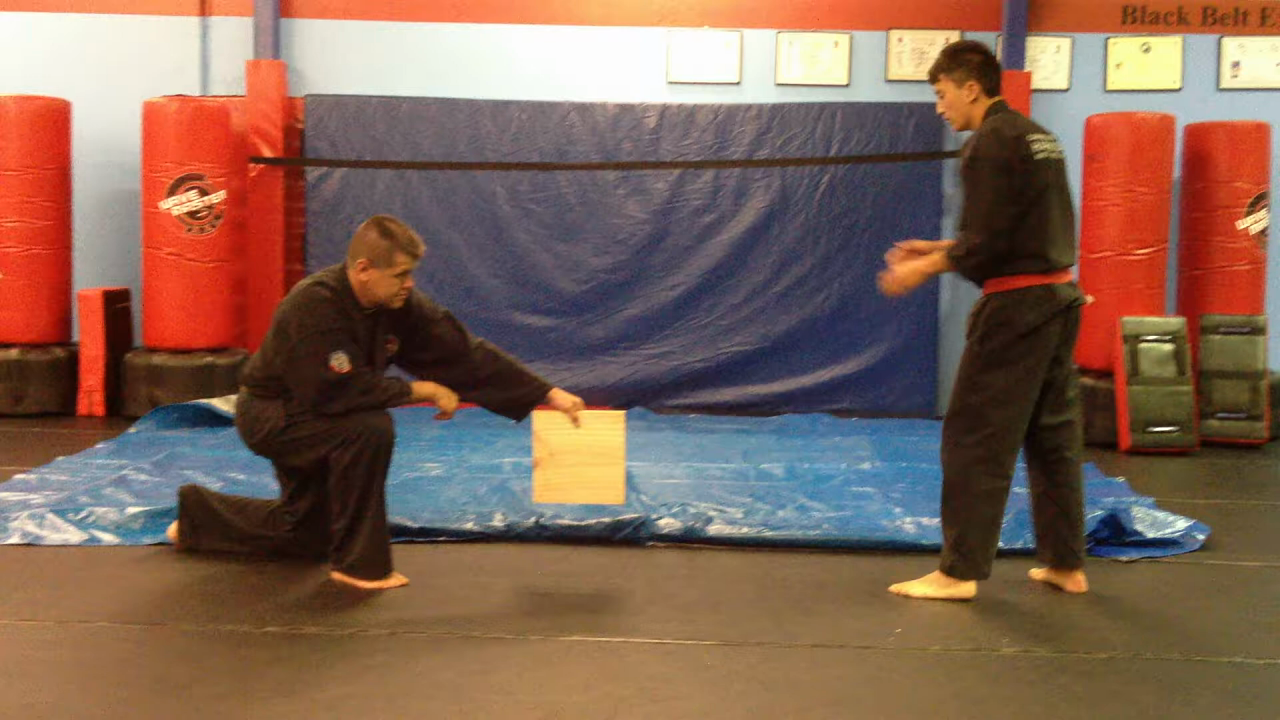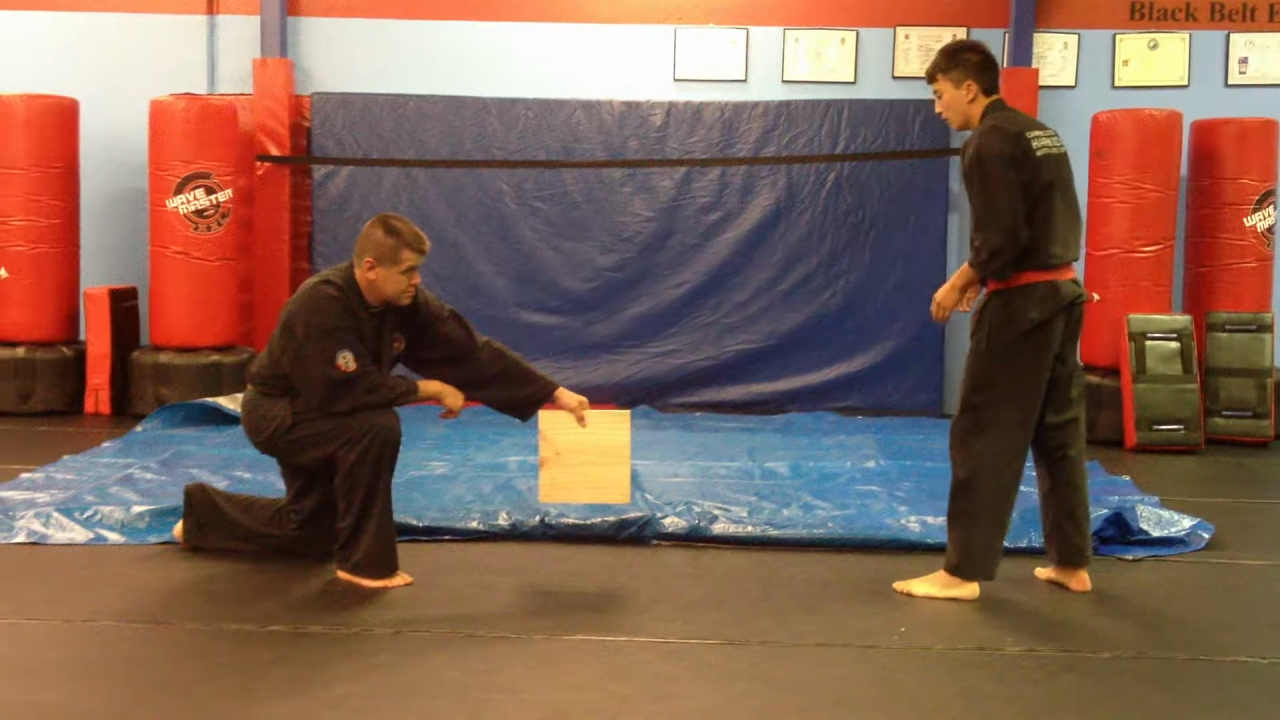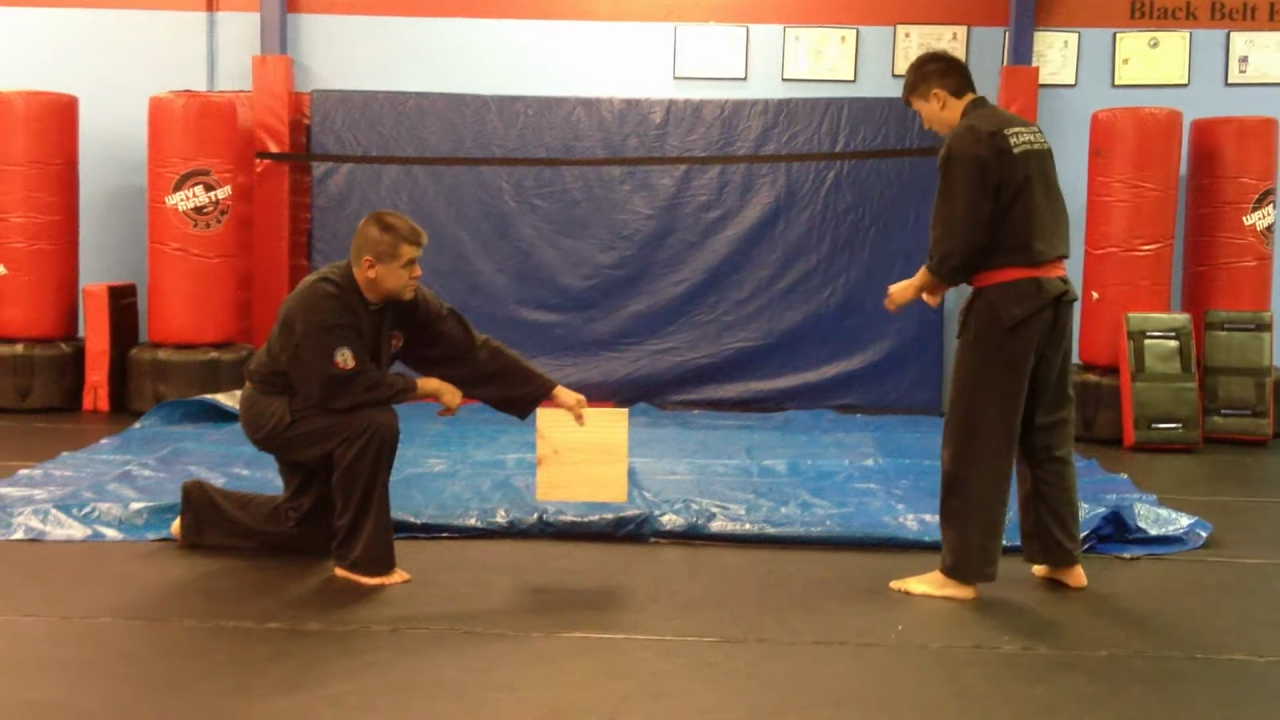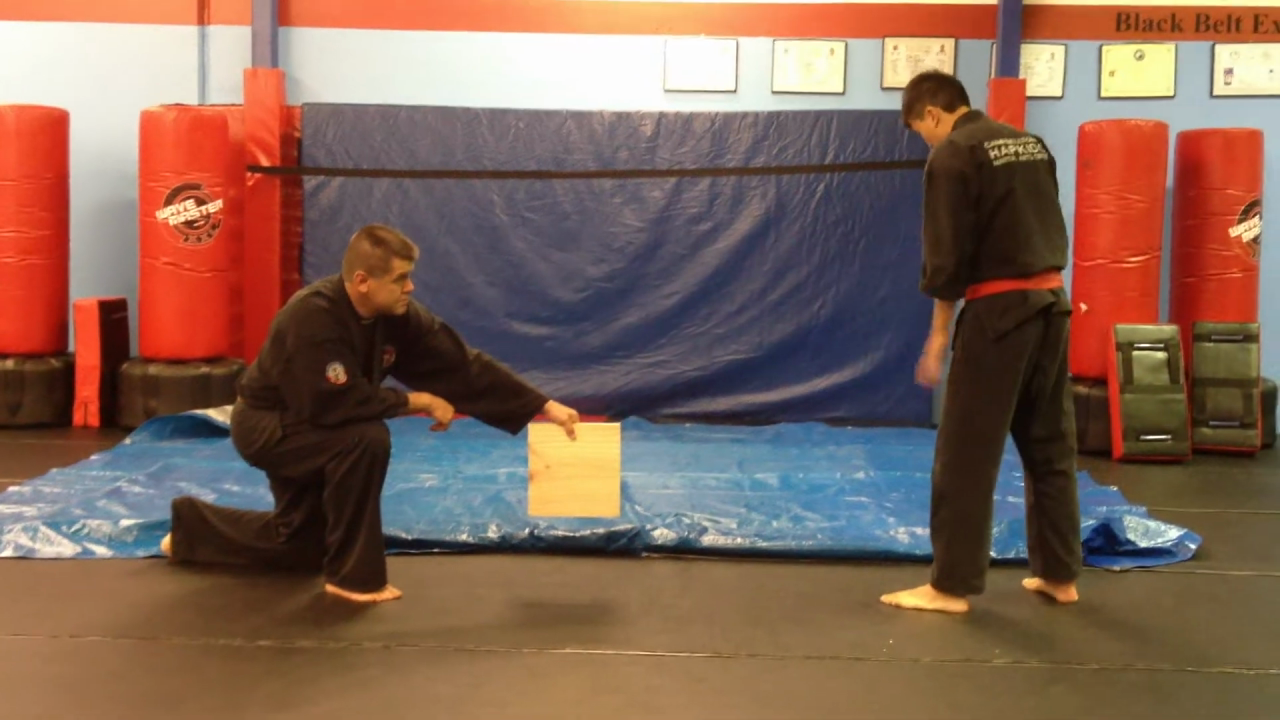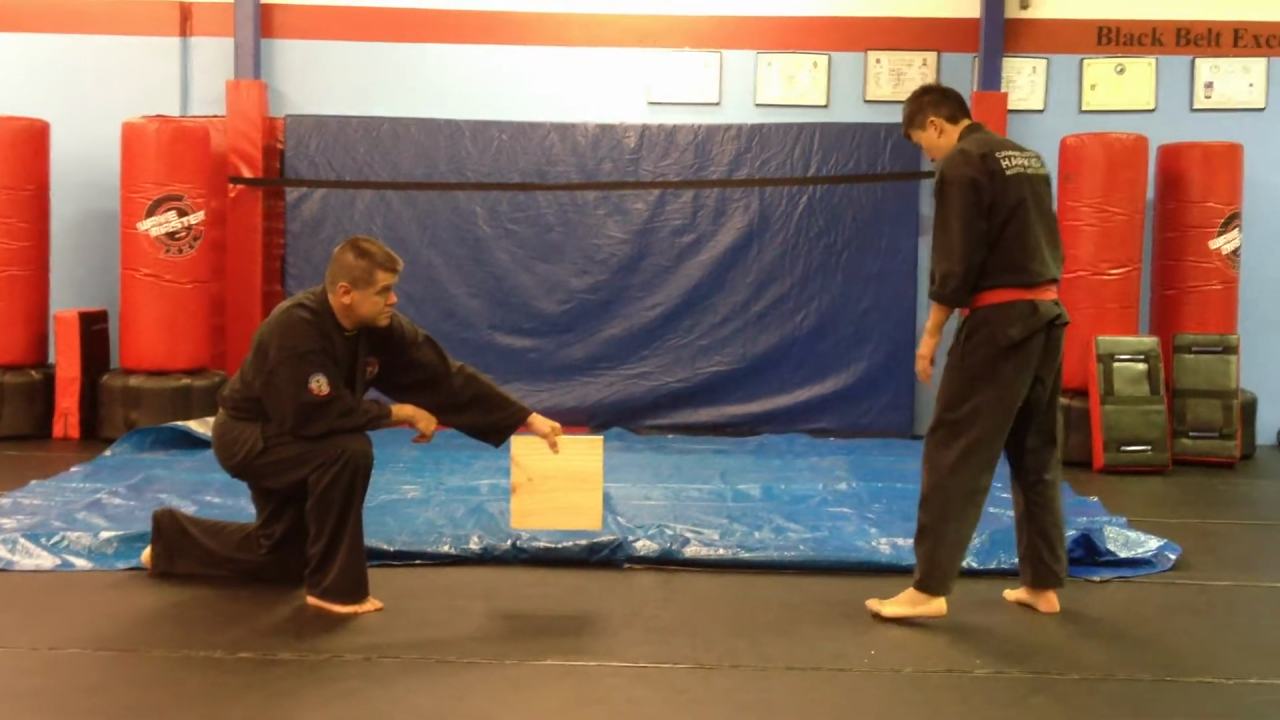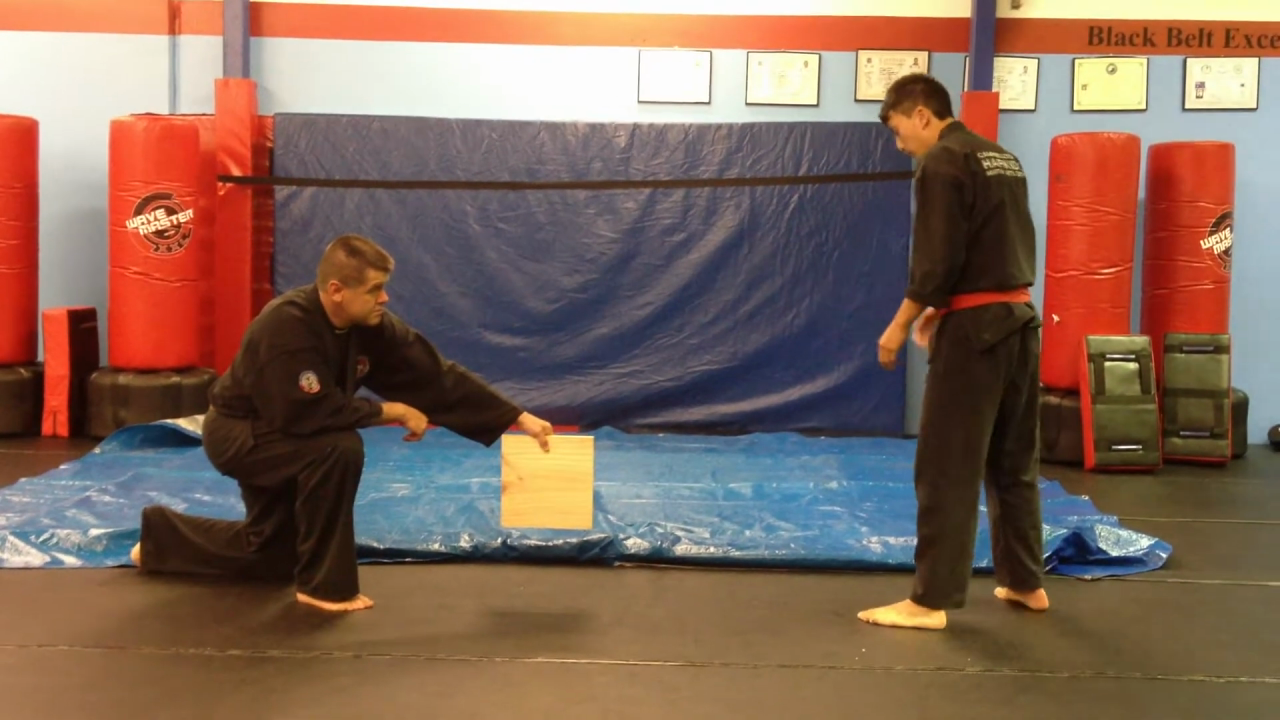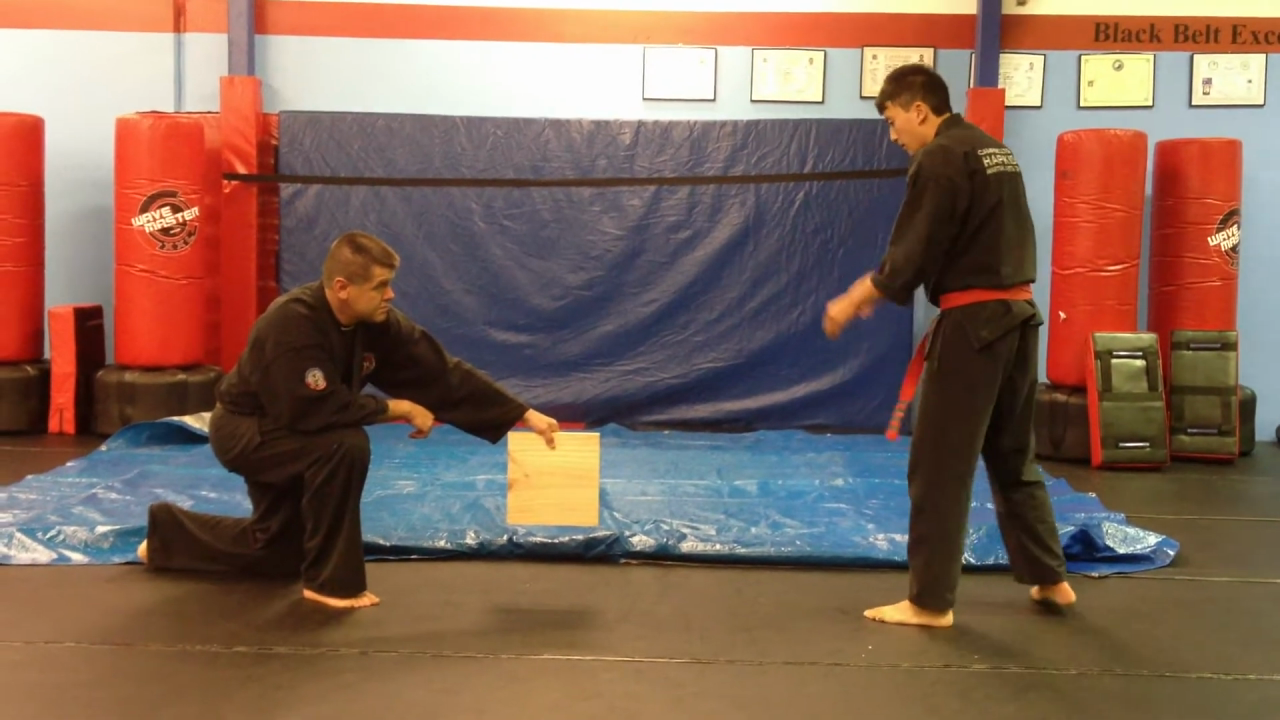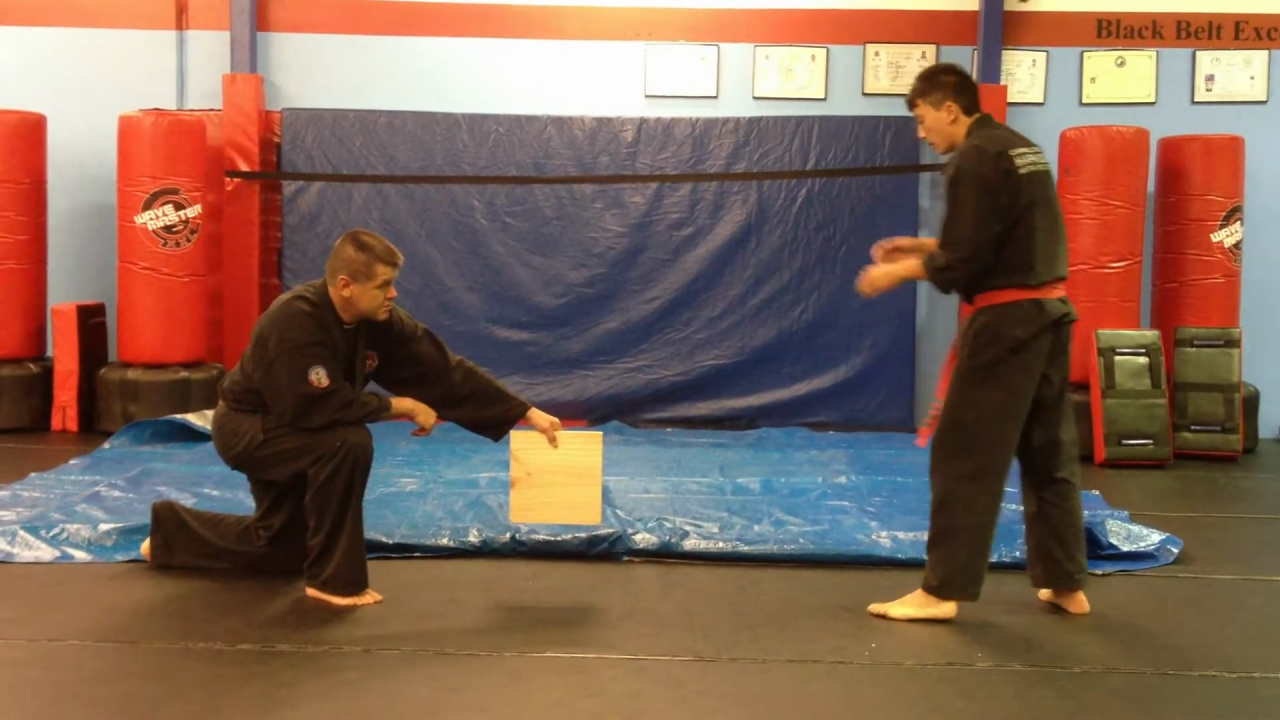
dt=0.3s
person 1, frame 1
left shoulder: (988, 144)
right shoulder: (1037, 136)
left elbow: (983, 242)
left wrist: (923, 269)
right wrist: (937, 250)
left hip: (1018, 304)
right hip: (1058, 296)
left knee: (974, 436)
right knee: (1055, 436)
left ankle: (960, 569)
right ankle: (1066, 564)
person 1, frame 2
left shoulder: (989, 142)
right shoulder: (1039, 133)
left elbow: (1001, 241)
left wrist: (958, 283)
right wrist: (976, 278)
left hip: (1022, 301)
right hip: (1062, 293)
left knee: (983, 435)
right knee: (1059, 433)
left ankle: (964, 571)
right ankle: (1071, 562)
person 1, frame 3
left shoulder: (966, 141)
right shoulder: (1026, 131)
left elbow: (956, 238)
left wrist: (918, 284)
right wrist: (949, 276)
left hip: (1008, 299)
right hip: (1054, 290)
left knee: (975, 437)
right knee: (1048, 431)
left ankle: (962, 571)
right ankle: (1062, 558)
person 1, frame 4
left shoulder: (952, 156)
right shoulder: (1031, 144)
left elbow: (947, 254)
right elbow: (1050, 231)
left wrist: (939, 333)
left hip: (999, 309)
right hip: (1050, 302)
left knee: (965, 450)
right knee: (1050, 444)
left ankle: (952, 584)
right ankle: (1059, 573)
person 1, frame 5
left shoulder: (961, 165)
right shoulder: (1026, 158)
left elbow: (955, 263)
left wrist: (931, 334)
left hip: (1000, 320)
right hip: (1045, 315)
left knee: (955, 451)
right knee: (1036, 456)
left ankle: (930, 586)
right ankle: (1042, 583)
person 1, frame 6
left shoulder: (942, 164)
right shoulder: (1003, 159)
left elbow: (935, 262)
left wrist: (899, 326)
right wrist: (940, 311)
left hip: (975, 324)
right hip: (1019, 316)
left knee: (946, 463)
right knee: (1013, 458)
left ankle: (931, 598)
right ankle: (1025, 581)
person 1, frame 7
left shoulder: (939, 161)
right shoulder: (994, 150)
left elbow: (915, 256)
left wrist: (856, 298)
right wrist: (882, 275)
left hip: (974, 323)
right hip: (1017, 314)
left knee: (940, 462)
right knee: (1013, 456)
left ankle: (930, 600)
right ankle: (1050, 578)
person 1, frame 8
left shoulder: (974, 160)
right shoulder: (1023, 149)
left elbow: (964, 257)
left wrist: (896, 274)
right wrist: (923, 245)
left hip: (1006, 320)
right hip: (1048, 313)
left knee: (964, 454)
right knee: (1051, 454)
left ankle: (943, 589)
right ankle: (1067, 584)
person 2, frame 1
left shoulder: (398, 304)
right shoulder: (314, 305)
left elbow: (464, 352)
right elbow: (343, 391)
left wrist: (547, 393)
right wrist: (423, 390)
left hip: (311, 412)
right hip: (270, 413)
left knee: (308, 533)
right knee: (369, 428)
left ankle: (196, 513)
right ankle: (357, 561)
person 2, frame 2
left shoulder: (404, 302)
right shoulder: (321, 304)
left elbow: (471, 352)
right elbow: (350, 389)
left wrist: (553, 392)
right wrist: (429, 389)
left hip: (317, 410)
right hip: (277, 412)
left knee: (313, 532)
right knee: (377, 427)
left ankle: (203, 512)
right ankle: (363, 560)
person 2, frame 3
left shoulder: (405, 299)
right shoulder: (321, 302)
left elbow: (469, 350)
right elbow: (349, 387)
left wrist: (551, 391)
right wrist: (428, 386)
left hip: (316, 409)
right hip: (275, 409)
left knee: (310, 529)
right knee: (374, 424)
left ankle: (200, 509)
right ankle: (360, 558)
person 2, frame 4
left shoulder: (396, 314)
right shoulder: (313, 317)
left elbow: (461, 364)
right elbow: (339, 402)
left wrist: (543, 405)
right wrist: (419, 401)
left hip: (306, 424)
right hip: (266, 424)
left knee: (302, 547)
right knee: (366, 440)
left ankle: (191, 526)
right ankle: (352, 574)
person 2, frame 5
left shoulder: (380, 326)
right shoulder: (295, 328)
left elbow: (445, 376)
right elbow: (321, 415)
left wrist: (526, 418)
right wrist: (402, 413)
left hip: (289, 436)
right hip: (248, 436)
left knee: (283, 556)
right knee: (348, 452)
left ankle: (170, 539)
right ankle: (333, 587)
person 2, frame 6
left shoulder: (371, 325)
right shoulder: (286, 326)
left elbow: (436, 375)
right elbow: (311, 412)
left wrist: (517, 417)
right wrist: (392, 411)
left hip: (278, 435)
right hip: (239, 433)
left knee: (273, 555)
right knee: (339, 449)
left ankle: (160, 535)
right ankle: (323, 583)
person 2, frame 7
left shoulder: (376, 322)
right shoulder: (292, 323)
left elbow: (441, 372)
right elbow: (318, 409)
left wrist: (523, 414)
right wrist: (399, 409)
left hip: (285, 431)
right hip: (244, 430)
left knee: (279, 550)
right knee: (345, 446)
left ankle: (166, 533)
right ankle: (329, 581)
person 2, frame 8
left shoulder: (379, 320)
right shoulder: (295, 321)
left elbow: (445, 371)
right elbow: (320, 407)
left wrist: (526, 412)
right wrist: (402, 406)
left hip: (290, 427)
right hip: (248, 427)
left knee: (283, 549)
right knee: (348, 444)
left ankle: (169, 532)
right ankle: (333, 578)
